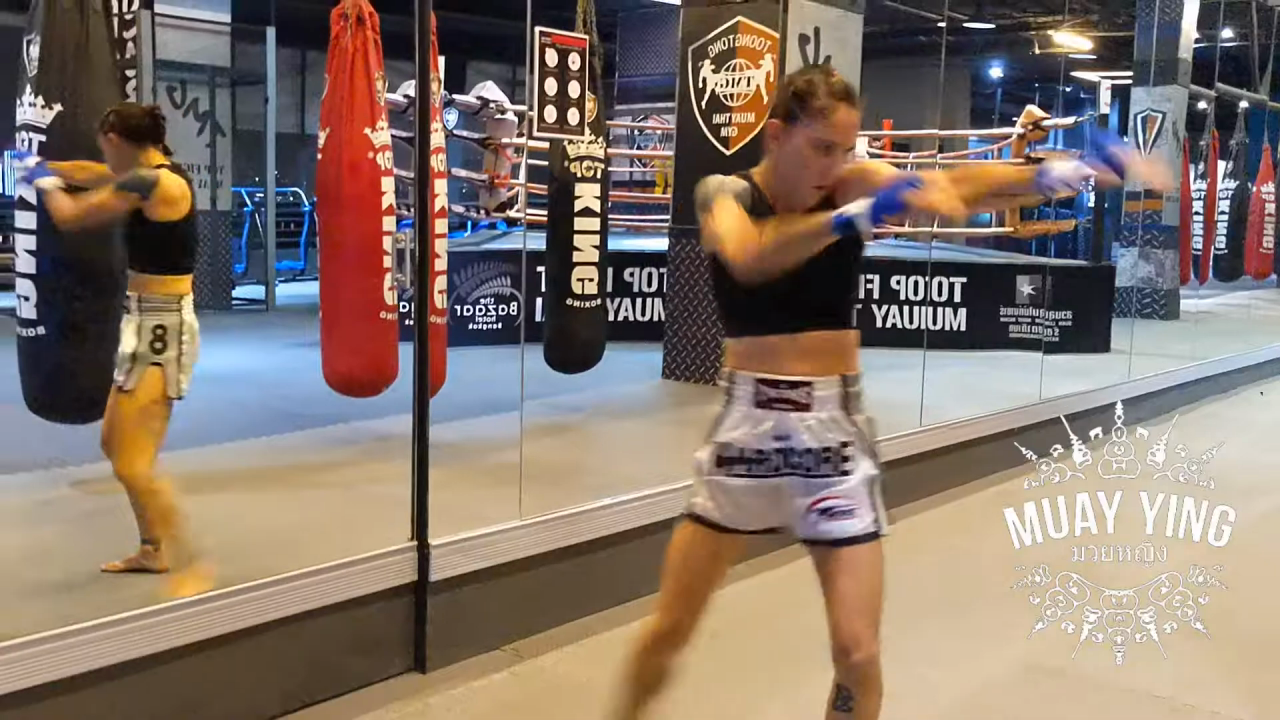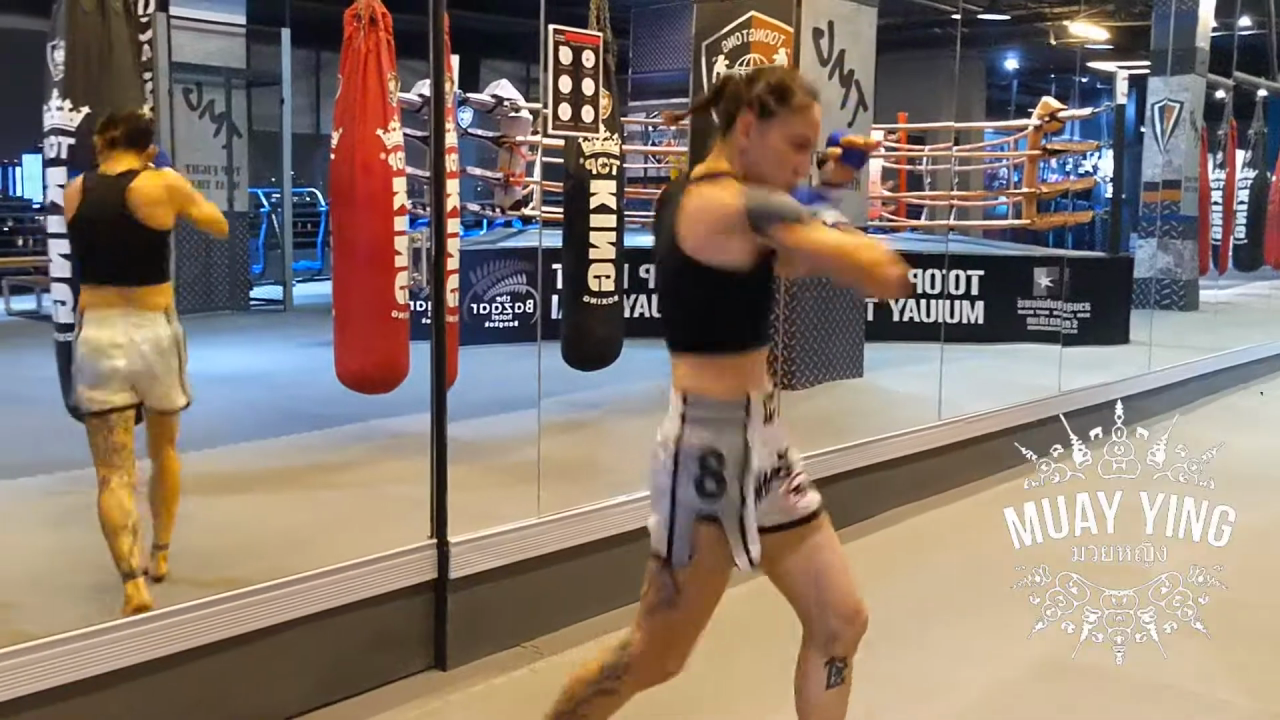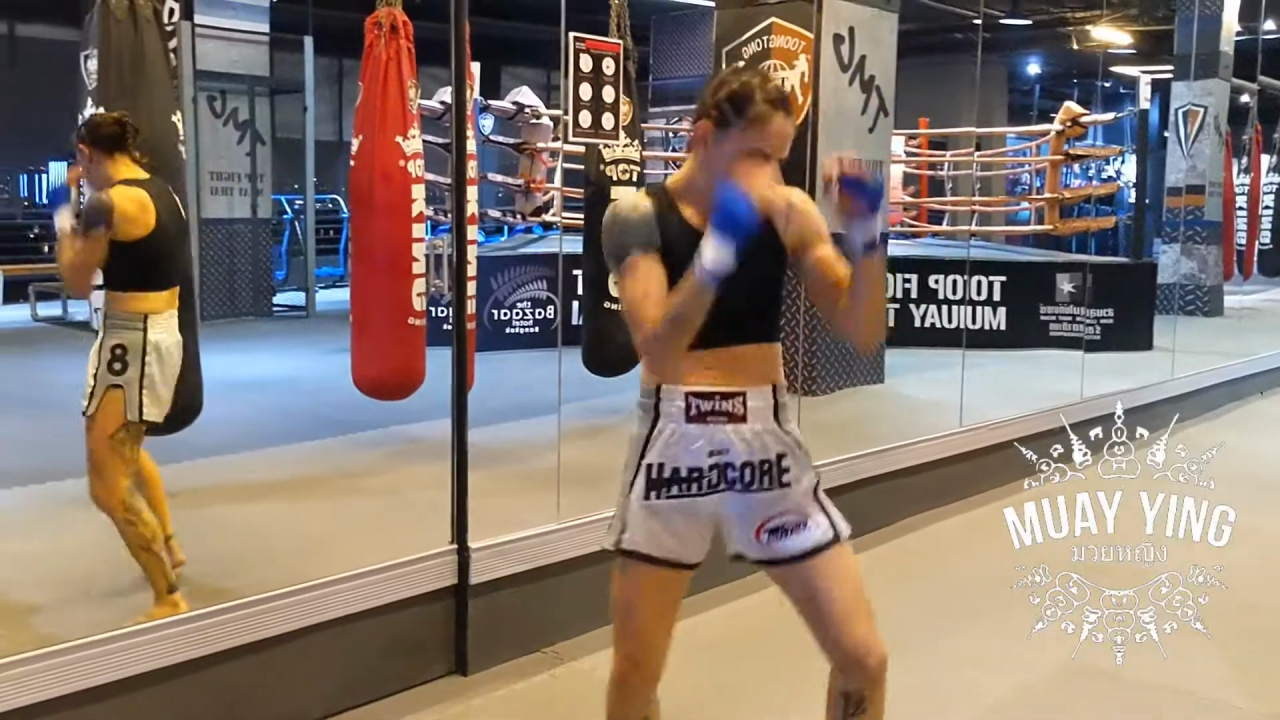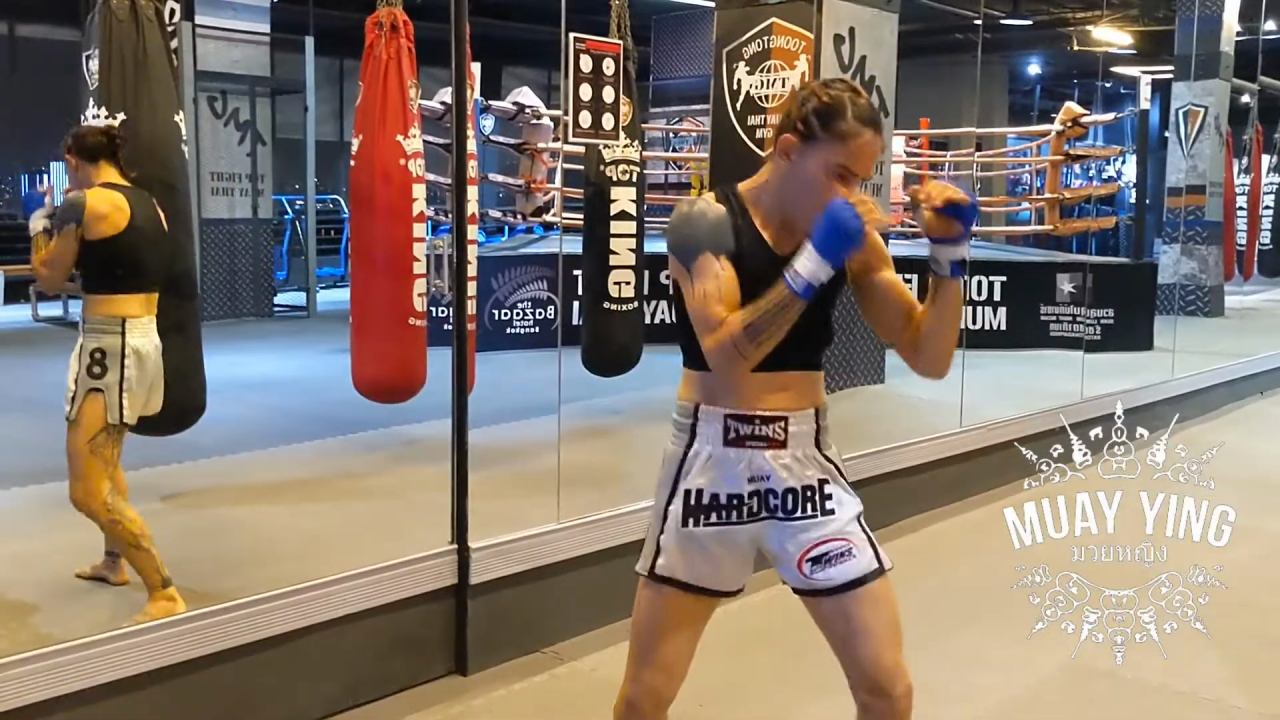
dt=0.4s
person 1, frame 1
left shoulder: (859, 182)
right shoulder: (723, 194)
left elbow: (969, 185)
right elbow: (750, 256)
left wrist: (1059, 171)
right wrist: (857, 211)
left hip: (834, 432)
right hip: (750, 431)
left knee: (857, 654)
right knee: (671, 626)
person 1, frame 2
left shoulder: (707, 194)
right shoulder: (731, 204)
left elbow: (799, 263)
right elbow: (889, 278)
left wrist: (838, 170)
left hip: (753, 438)
right hip: (715, 445)
left knee: (841, 618)
right knee: (654, 655)
person 1, frame 3
left shoulder: (786, 211)
right shoulder: (636, 216)
left elbow: (864, 331)
right elbow: (656, 343)
left wrist: (864, 229)
right wrist: (721, 245)
left hip: (766, 443)
right hip: (673, 446)
left knee: (863, 659)
person 1, frame 4
left shoulder: (852, 234)
right shoulder: (703, 221)
left elbow: (931, 358)
right elbow: (726, 355)
left wrist: (950, 251)
right wrist: (814, 264)
left hip: (805, 468)
right hip: (710, 466)
person 2, frame 1
left shoulder: (152, 182)
right shoulder: (164, 175)
left elbow: (71, 216)
right elbow: (99, 175)
left wrist: (45, 177)
right wrist: (43, 165)
left hip: (160, 329)
right hip: (149, 324)
left knee: (133, 463)
right knee: (115, 440)
left ankle: (190, 566)
right ankle: (155, 549)
person 2, frame 2
left shoulder: (77, 191)
right shoulder: (162, 186)
right elbow: (220, 227)
left hip: (102, 341)
right hip: (156, 335)
left knee: (114, 474)
right knee: (164, 450)
left ankle: (133, 583)
right ankle: (159, 557)
person 2, frame 3
left shoulder: (109, 203)
right shoulder: (163, 193)
left elbow: (76, 282)
left wrist: (65, 222)
left hip: (132, 344)
right hip: (163, 335)
left knee: (110, 488)
right knee: (129, 455)
left ankle: (170, 600)
right ankle: (167, 550)
person 2, frame 4
left shoulder: (84, 204)
right shoulder: (147, 204)
left elbow: (49, 279)
left wrist: (39, 222)
left hip: (110, 350)
right hip: (141, 341)
left knee: (89, 492)
right knee: (103, 466)
left ankle: (164, 595)
right ankle: (114, 561)
